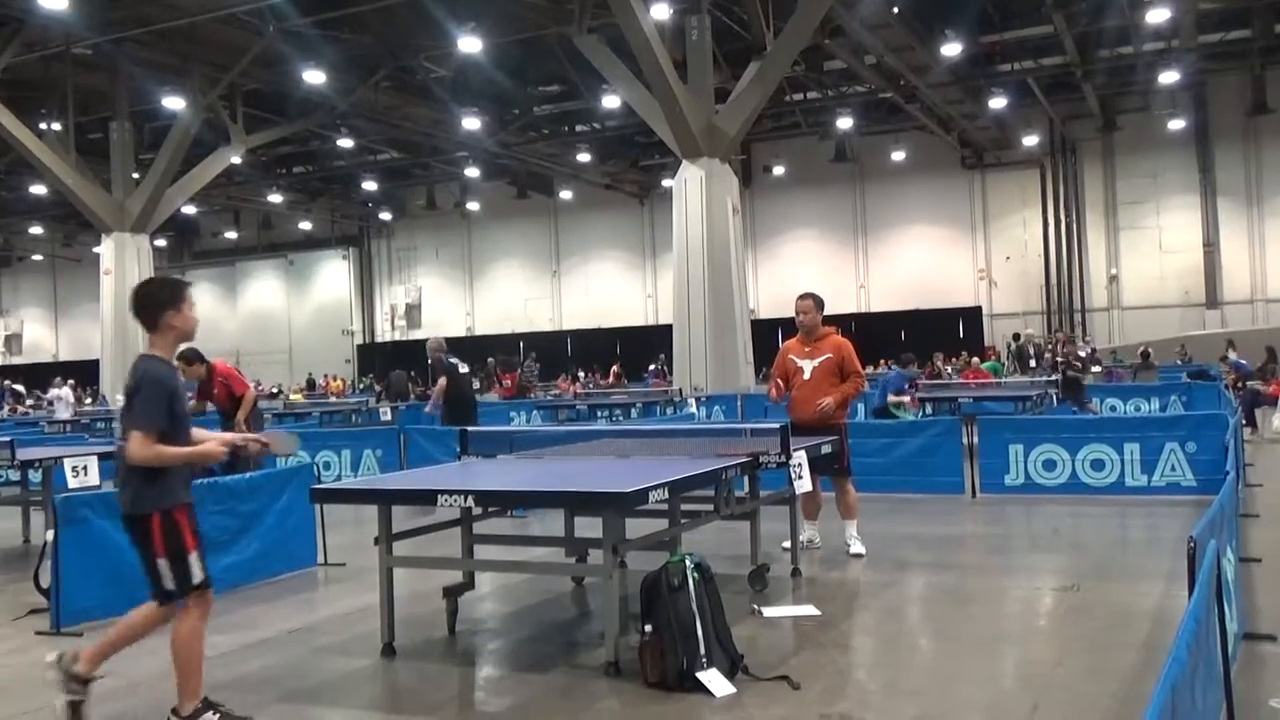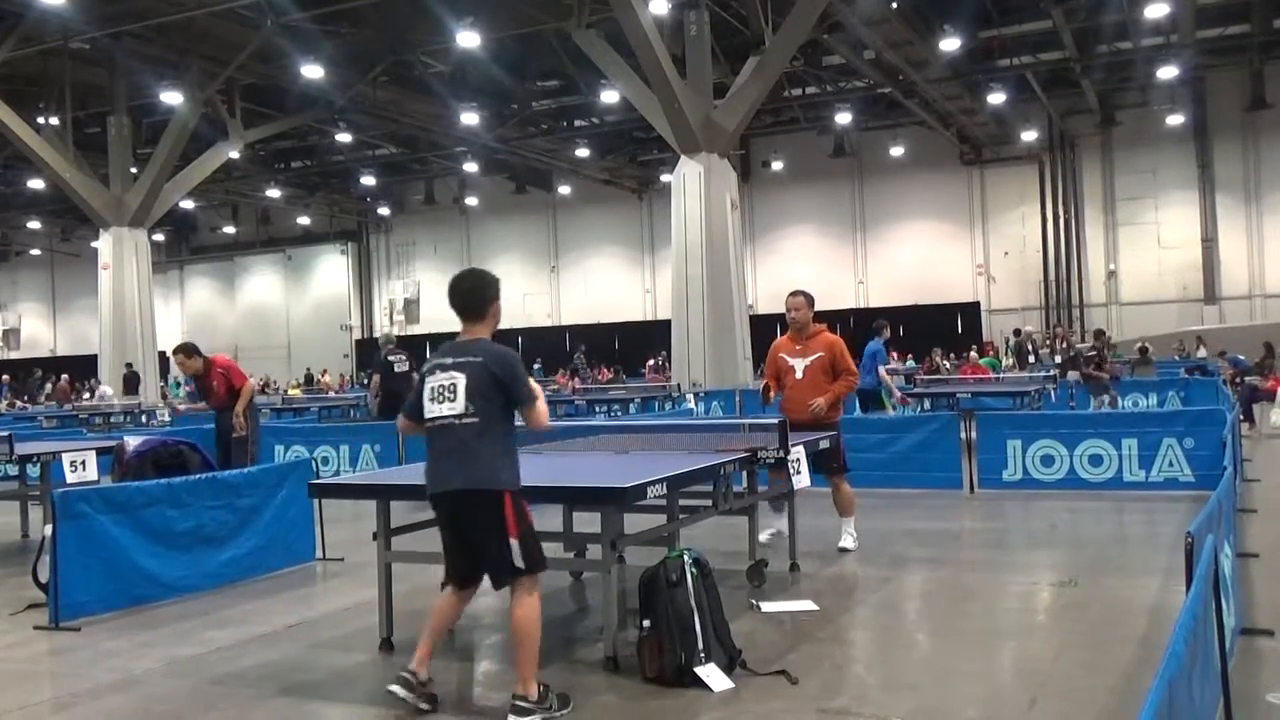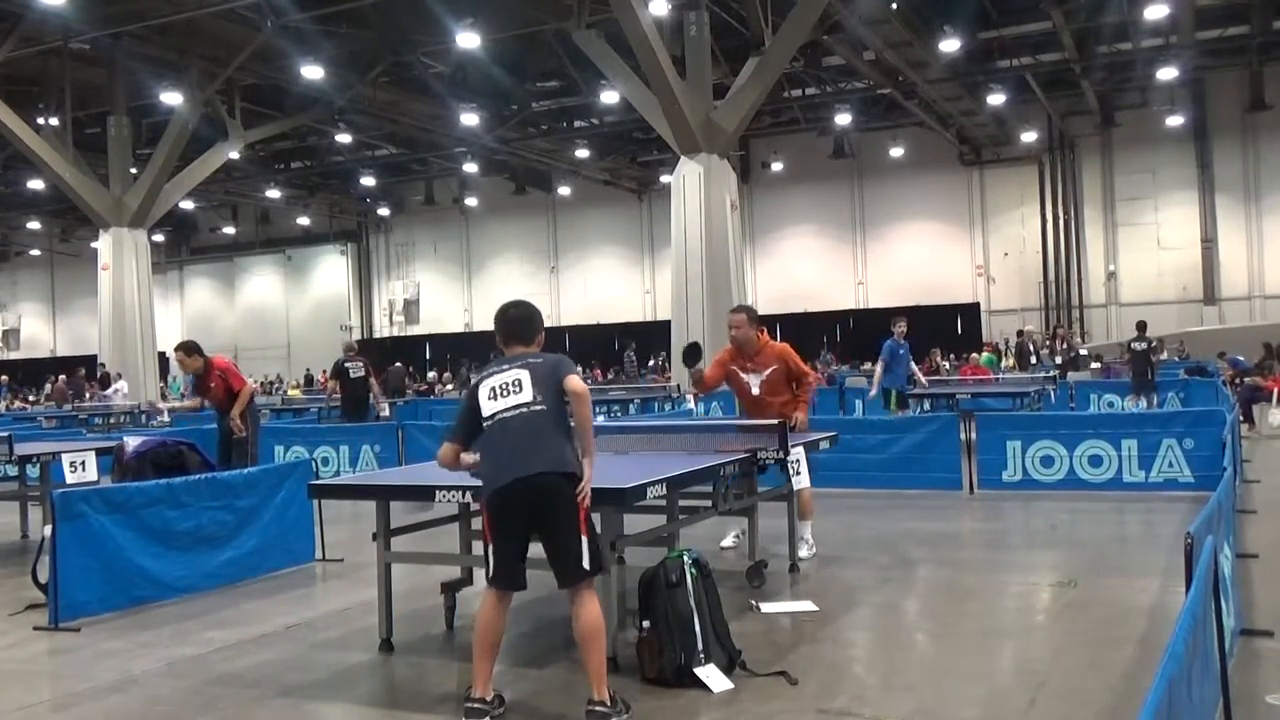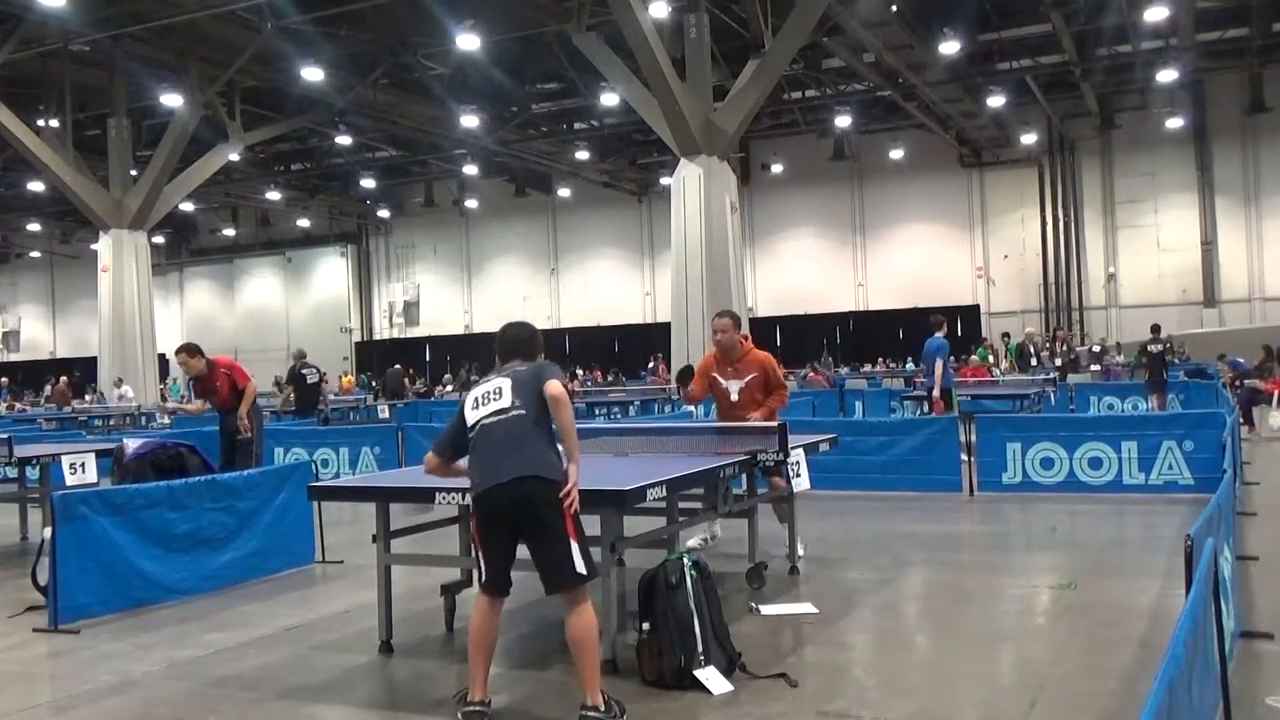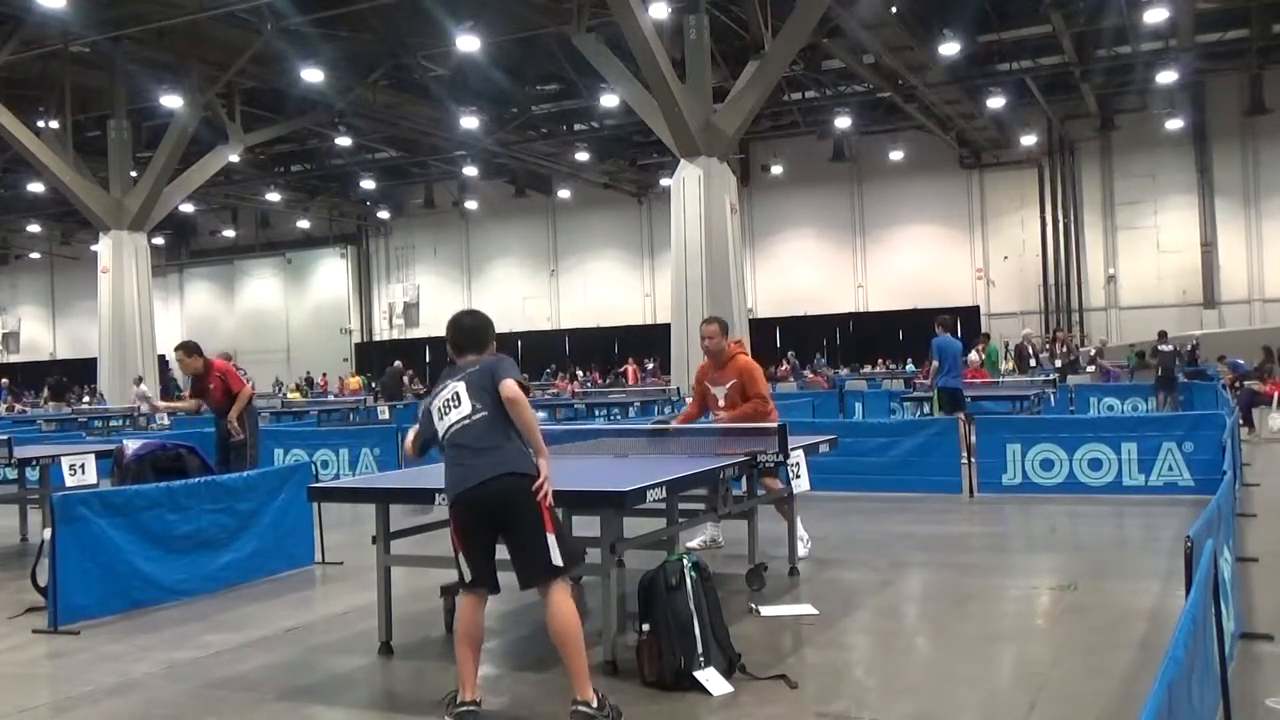
dt=1s
person 1, frame 1
left shoulder: (158, 371)
right shoulder: (155, 377)
right elbow: (138, 451)
left wrist: (228, 438)
right wrist: (201, 454)
left hip: (160, 504)
right hip: (159, 508)
left knee: (169, 604)
right knee: (195, 602)
left ankle: (80, 664)
person 1, frame 2
left shoulder: (434, 363)
right shoulder: (501, 358)
left elbow: (406, 424)
right elbow: (538, 422)
right wrist: (537, 394)
left hip: (444, 488)
right hip: (489, 487)
left knee: (461, 585)
right knee: (525, 584)
left ankle: (414, 671)
person 1, frame 3
left shoulder: (480, 382)
right shoulder: (555, 363)
left elbow: (446, 456)
right elbow: (578, 390)
left wrist: (472, 461)
right wrist: (587, 456)
left hip: (500, 488)
right hip: (555, 478)
left knee: (498, 590)
right knee: (583, 588)
person 1, frame 4
left shoulder: (474, 392)
right shoulder: (543, 369)
left elbow: (433, 463)
right elbow: (556, 395)
left wrist: (464, 469)
right wrist: (573, 462)
left hip: (488, 493)
right hip: (538, 484)
left knee: (490, 593)
right knee: (575, 592)
person 1, frame 5
left shoulder: (437, 394)
right shoulder: (497, 364)
left elbow: (412, 449)
right elbow: (512, 395)
left wrist: (415, 429)
right wrist: (543, 456)
left hip: (464, 493)
right hip: (513, 481)
left knee: (473, 590)
right knee: (554, 585)
person 2, frame 1
left shoulder: (839, 345)
right shoulder: (788, 348)
left elbow: (857, 379)
right elbow: (777, 379)
left wrist: (836, 398)
right wrist: (775, 391)
left hip: (831, 425)
right hip: (799, 425)
left knee: (841, 480)
left ankle: (852, 536)
right ankle: (810, 534)
person 2, frame 2
left shoulder: (831, 343)
right shoulder: (778, 346)
left elbow: (849, 377)
right elbow: (770, 378)
left wrist: (828, 399)
right wrist: (769, 391)
left hip: (824, 424)
right hip: (789, 423)
left knee: (836, 480)
right knee: (774, 473)
left ankle: (848, 531)
right ankle: (777, 525)
person 2, frame 3
left shoulder: (780, 352)
right shoulder: (726, 358)
left elbow: (806, 379)
right elbow: (709, 384)
left wrist: (802, 408)
right wrist: (698, 376)
left hip: (786, 425)
left ankle: (806, 538)
right ankle: (739, 529)
person 2, frame 4
left shoulder: (761, 360)
right shoulder: (708, 362)
left elbow: (781, 392)
right elbow: (697, 393)
left wrist: (763, 413)
right wrist: (687, 393)
left knee: (777, 482)
right ankle: (710, 531)
person 2, frame 5
left shoulder: (745, 365)
right shoulder: (703, 369)
left elbow: (761, 403)
right elbow: (697, 404)
left wrist: (732, 416)
right wrist: (680, 420)
left knee: (771, 483)
left ankle: (800, 536)
right ankle: (713, 534)
